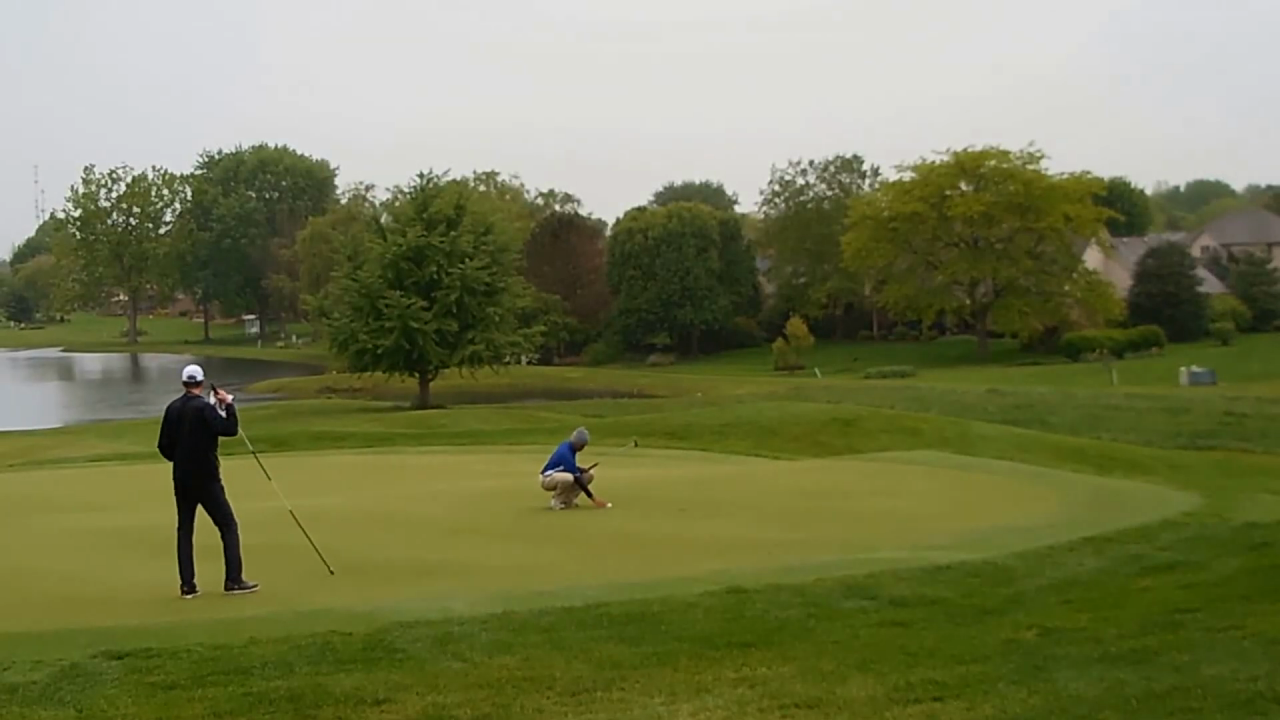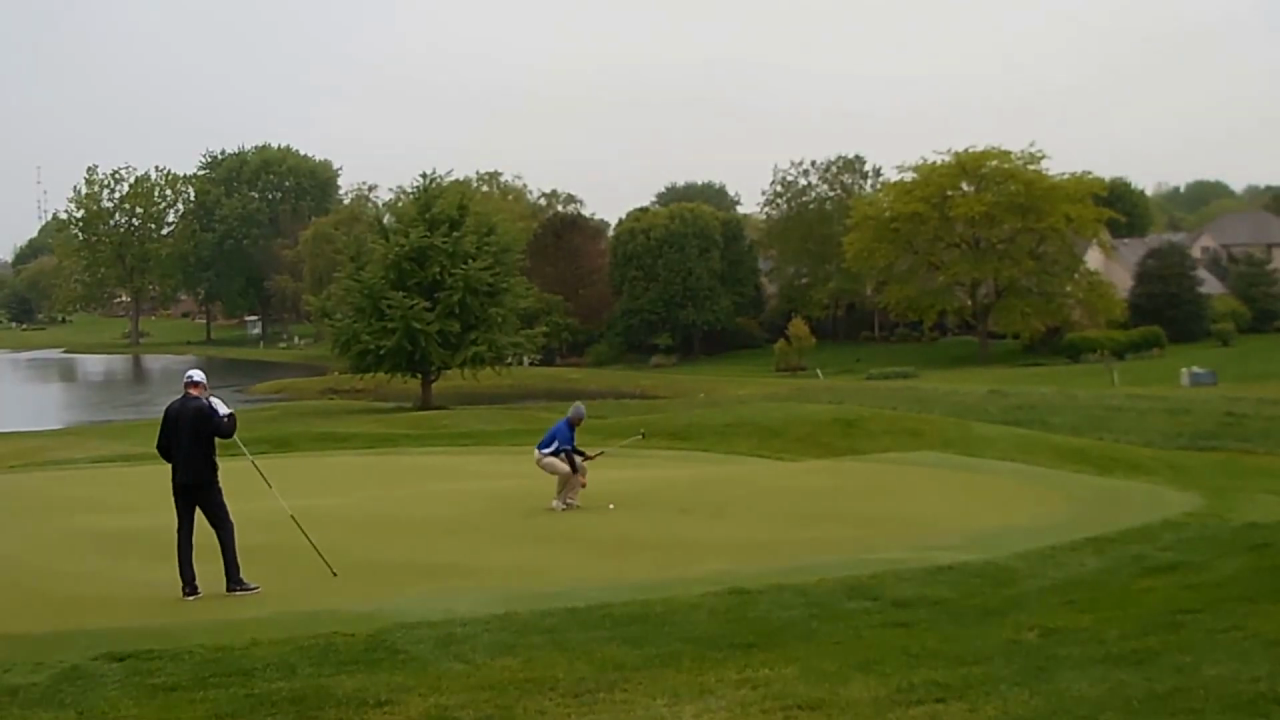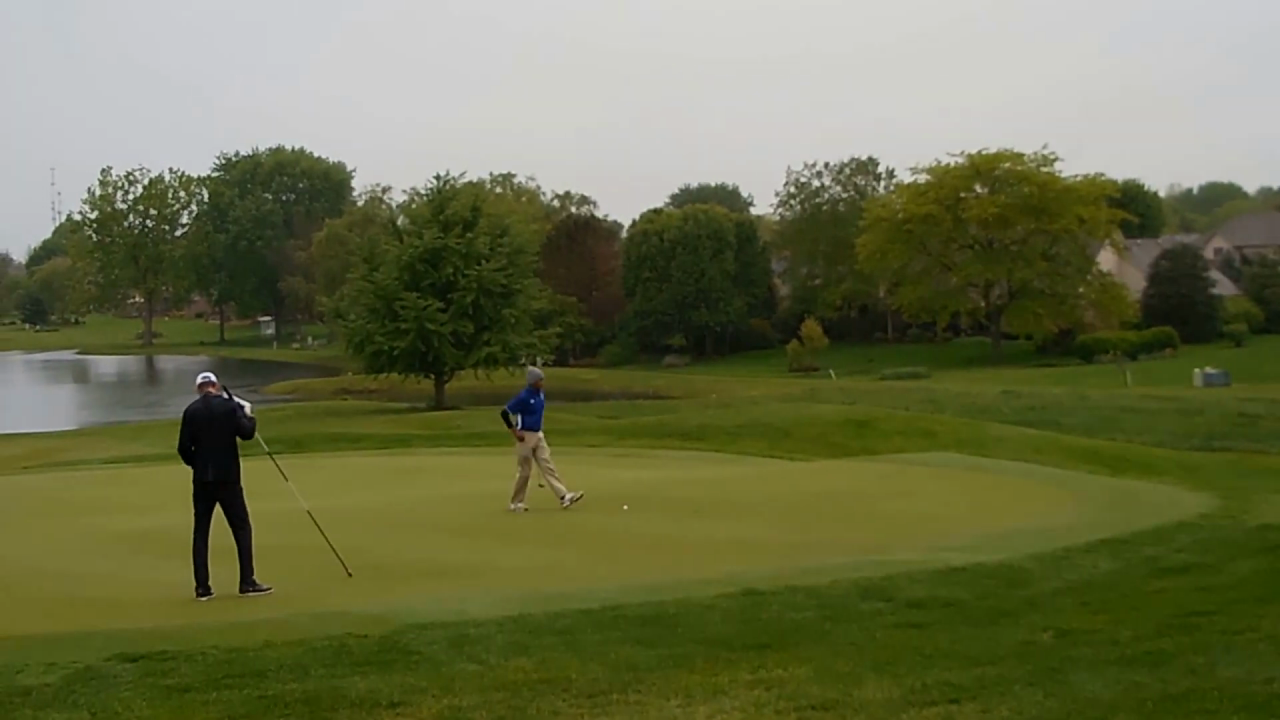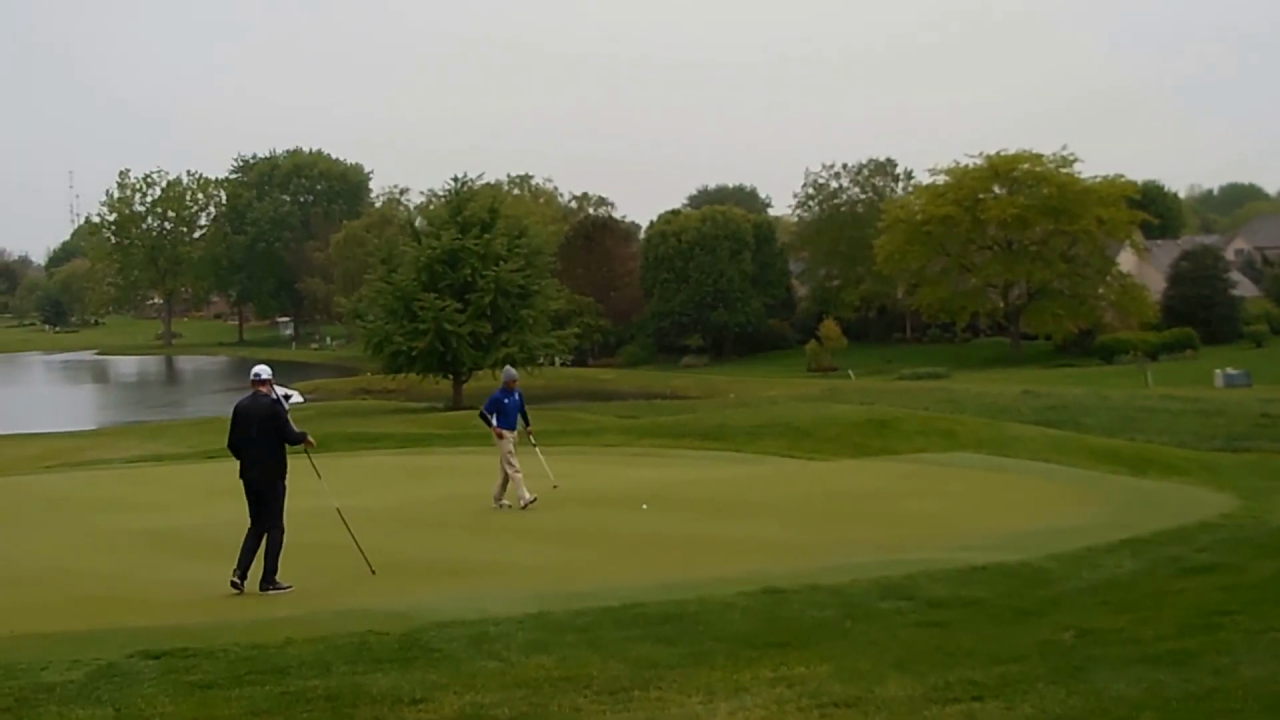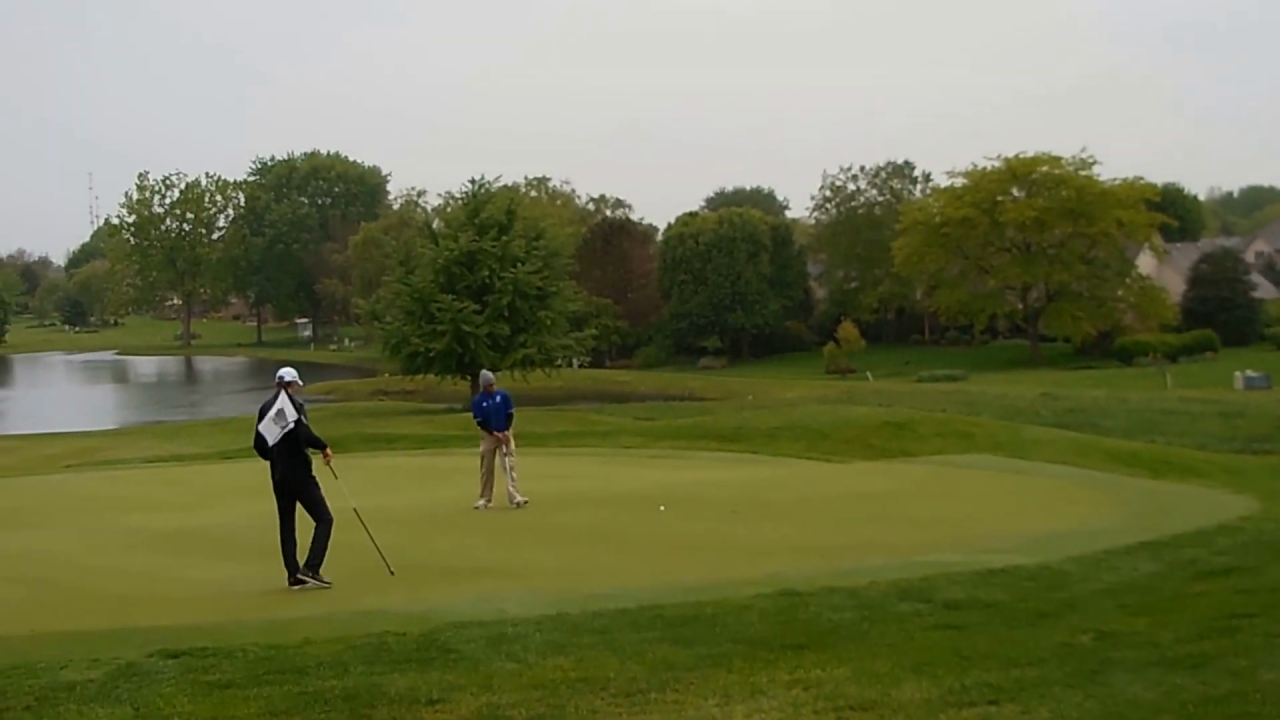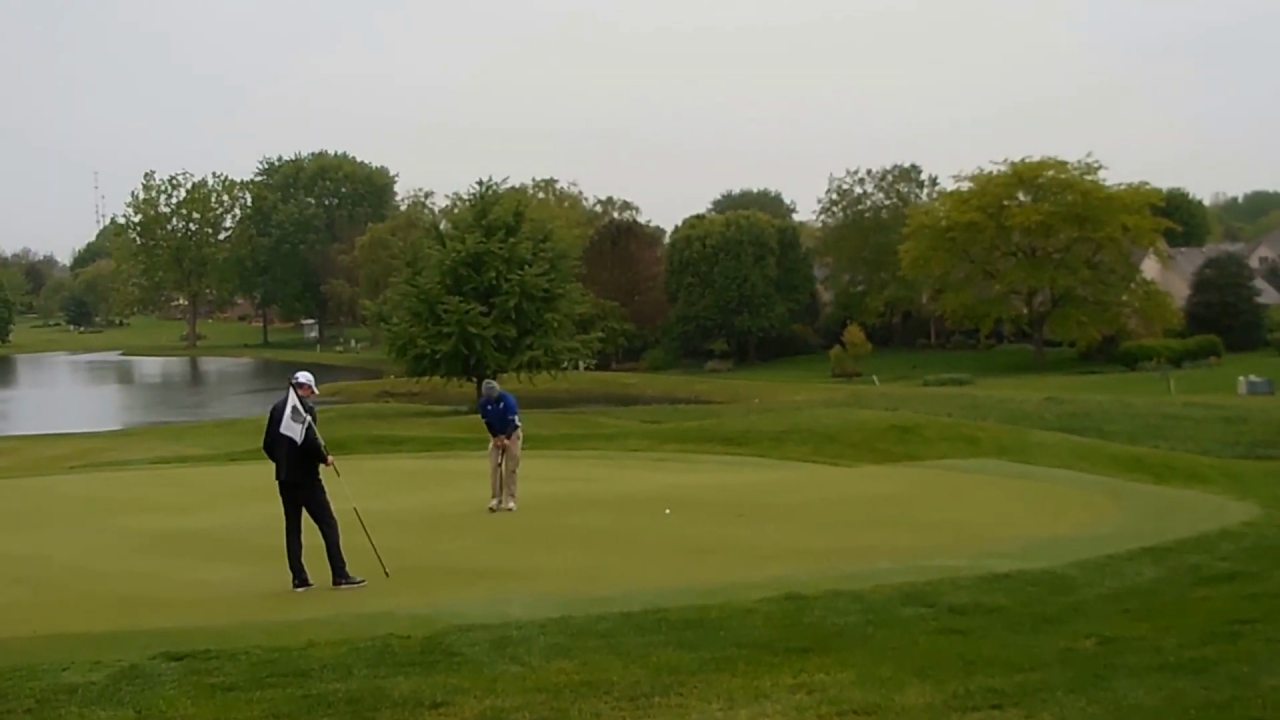
dt=0.7s
person 1, frame 1
left shoulder: (173, 408)
right shoulder: (204, 407)
left elbow: (163, 445)
right elbow: (231, 430)
right wrist: (228, 405)
left hip: (182, 479)
right hip: (206, 478)
left knee: (184, 530)
right knee: (228, 525)
left ankle: (187, 585)
right ankle: (233, 580)
person 1, frame 2
left shoulder: (171, 409)
right shoulder: (203, 408)
left elbow: (162, 446)
right elbow: (225, 432)
right wrist: (230, 416)
left hip: (180, 480)
right hip: (203, 479)
left knee: (184, 531)
right knee: (224, 527)
left ankle: (188, 586)
right ankle: (234, 582)
person 1, frame 3
left shoulder: (191, 410)
right shoulder: (228, 406)
left elbow: (184, 447)
right elbow: (246, 433)
right wrist: (249, 416)
left hip: (202, 479)
right hip: (227, 477)
left knee: (200, 532)
right knee: (242, 528)
left ankle: (202, 587)
right ankle: (247, 583)
person 1, frame 4
left shoulder: (241, 406)
right shoulder: (273, 405)
left elbow: (233, 443)
right elbow: (288, 436)
right wrist: (304, 437)
left hip: (249, 474)
right hip: (271, 474)
left knee: (257, 525)
right knee: (274, 526)
left ankle: (240, 571)
right ankle: (268, 580)
person 1, frame 5
left shoulder: (266, 408)
right shoulder: (293, 404)
left elbow: (259, 444)
right elbow: (304, 434)
right wrist: (323, 447)
left hip: (279, 475)
right hip: (299, 472)
left knee: (286, 524)
right knee: (324, 519)
left ankle: (294, 575)
right ankle: (310, 568)
person 1, frame 6
left shoulder: (277, 409)
right shoulder: (304, 407)
left elbow: (268, 444)
right elbow: (310, 441)
right wrist: (324, 458)
left hip: (285, 477)
right hip: (305, 476)
left knee: (292, 526)
right knee: (327, 523)
left ankle: (299, 578)
right ankle: (339, 575)
